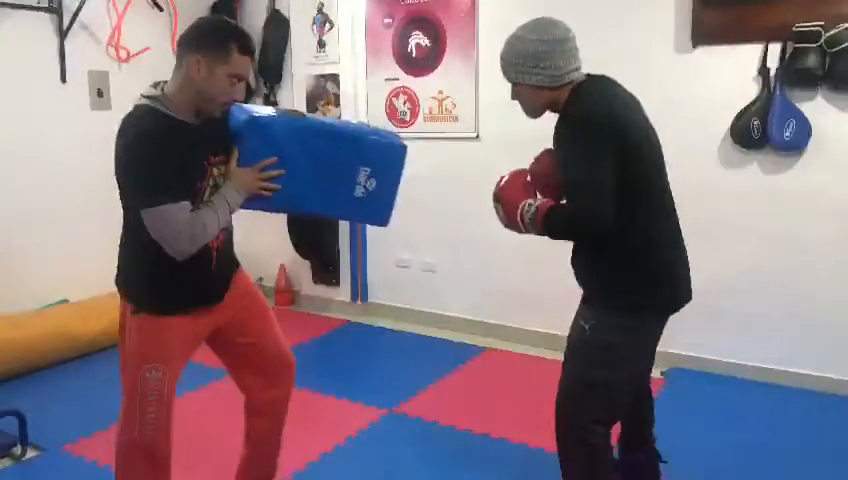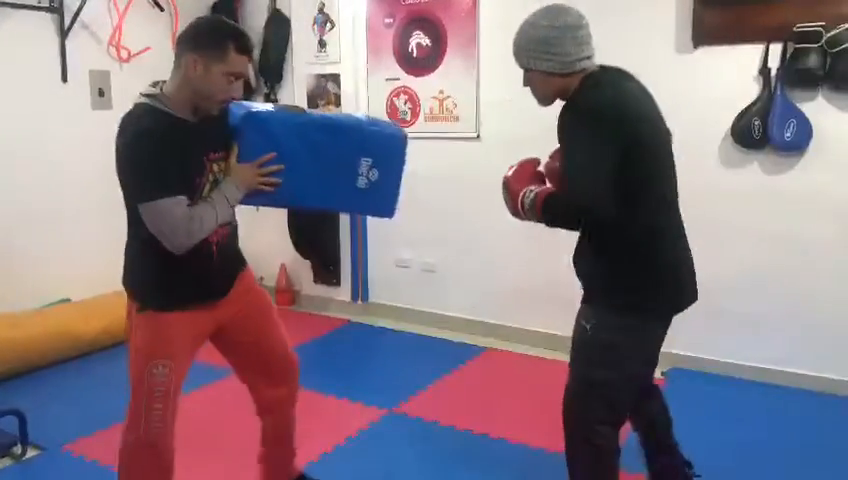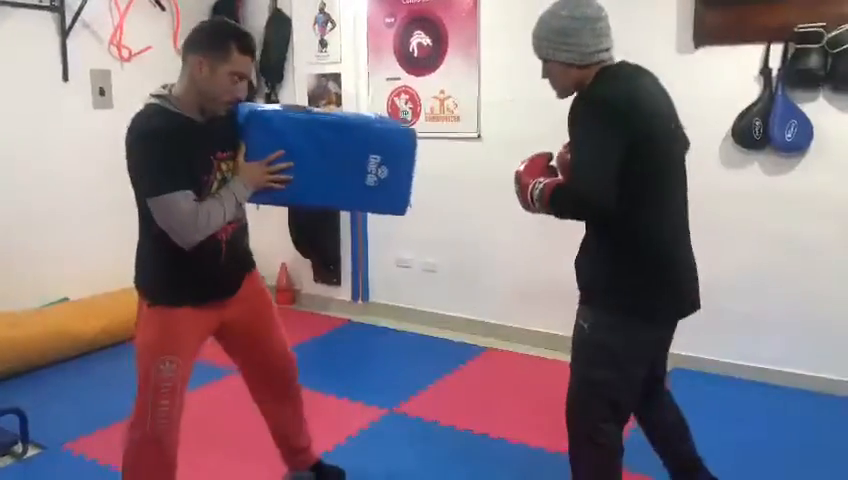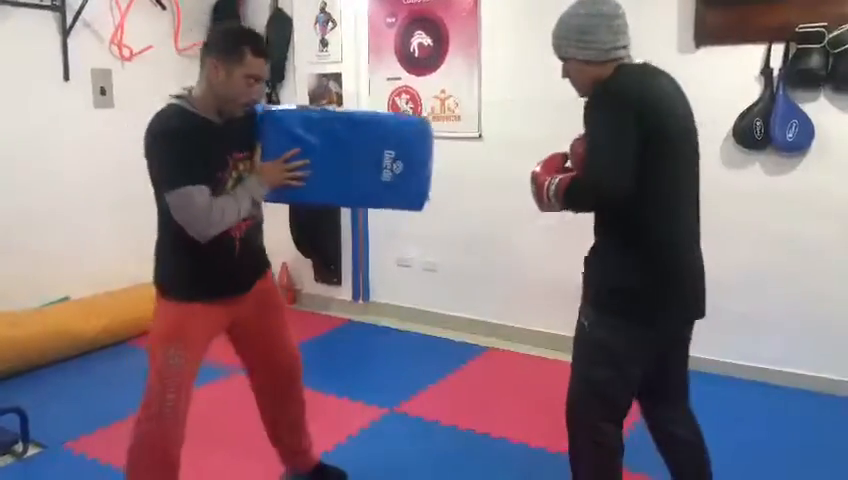
dt=0.1s
person 1, frame 1
left shoulder: (586, 121)
right shoulder: (602, 94)
left elbow: (591, 220)
left wrist: (527, 211)
right wrist: (561, 177)
left hip: (630, 285)
right hip: (651, 275)
left knee: (582, 411)
right knee: (629, 386)
person 1, frame 2
left shoulder: (590, 111)
right shoulder: (616, 86)
left elbow: (587, 207)
left wrist: (529, 197)
right wrist: (568, 172)
left hip: (629, 285)
right hip: (655, 273)
left knee: (588, 411)
right knee: (633, 385)
person 1, frame 3
left shoulder: (598, 101)
right shoulder: (640, 84)
left elbow: (590, 198)
left wrist: (538, 189)
left hip: (626, 284)
right hip: (667, 277)
left knee: (593, 412)
right knee: (648, 391)
person 1, frame 4
left shoulder: (614, 97)
right shoulder: (659, 85)
left elbow: (607, 188)
left wrist: (553, 187)
left hip: (631, 285)
right hip: (674, 279)
left knee: (593, 411)
right knee: (666, 398)
person 2, frame 1
left shoulder: (217, 117)
right shoulder: (144, 133)
right elbow: (179, 237)
right wrist: (235, 190)
left hip: (224, 283)
right hip: (160, 302)
left knee: (274, 372)
right knee: (147, 425)
person 2, frame 2
left shoulder: (217, 115)
right shoulder: (143, 132)
right elbow: (179, 232)
right wrist: (235, 186)
left hip: (230, 281)
right hip: (165, 300)
left knee: (279, 372)
right knee: (151, 423)
person 2, frame 3
left shoulder: (227, 117)
right shoulder: (152, 131)
right elbow: (187, 228)
right wrist: (243, 184)
left hip: (237, 282)
right hip: (173, 297)
left knee: (278, 373)
right knee: (157, 418)
person 2, frame 4
left shoulder: (244, 119)
right shoulder: (170, 131)
right elbow: (202, 222)
right wrist: (260, 182)
left hip: (253, 280)
right hip: (189, 294)
left knee: (284, 376)
right knee: (164, 411)
